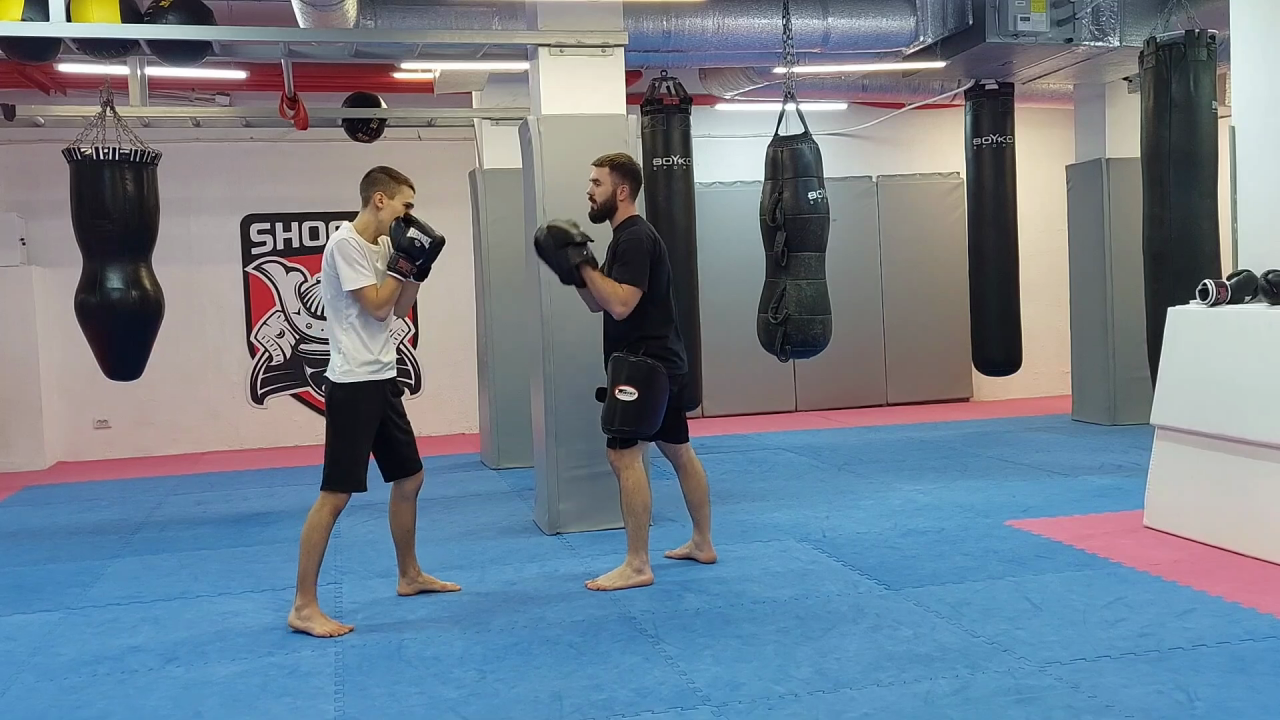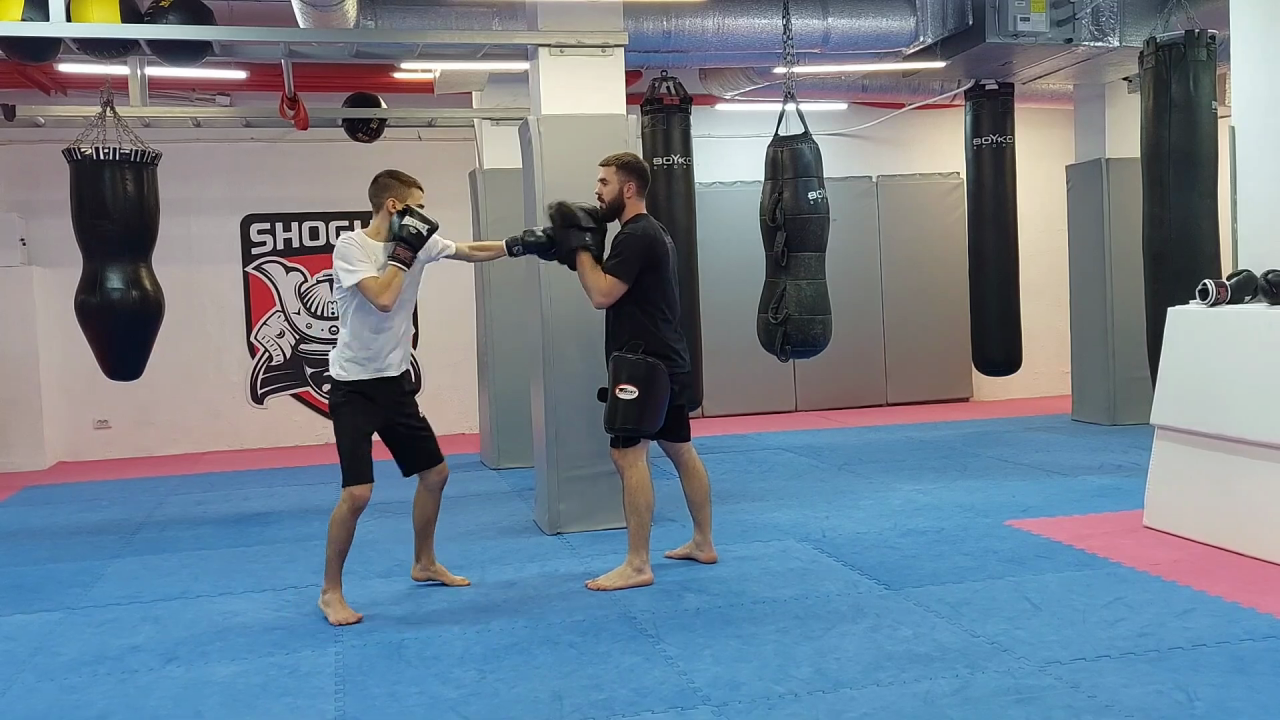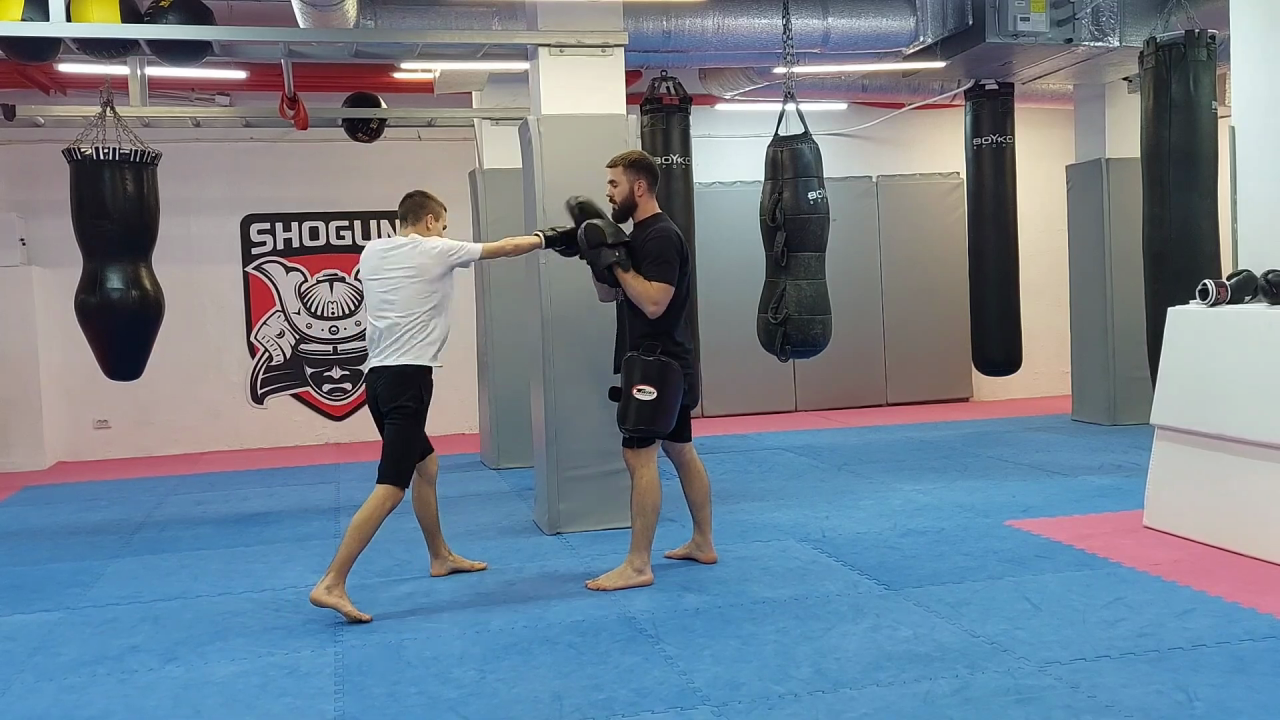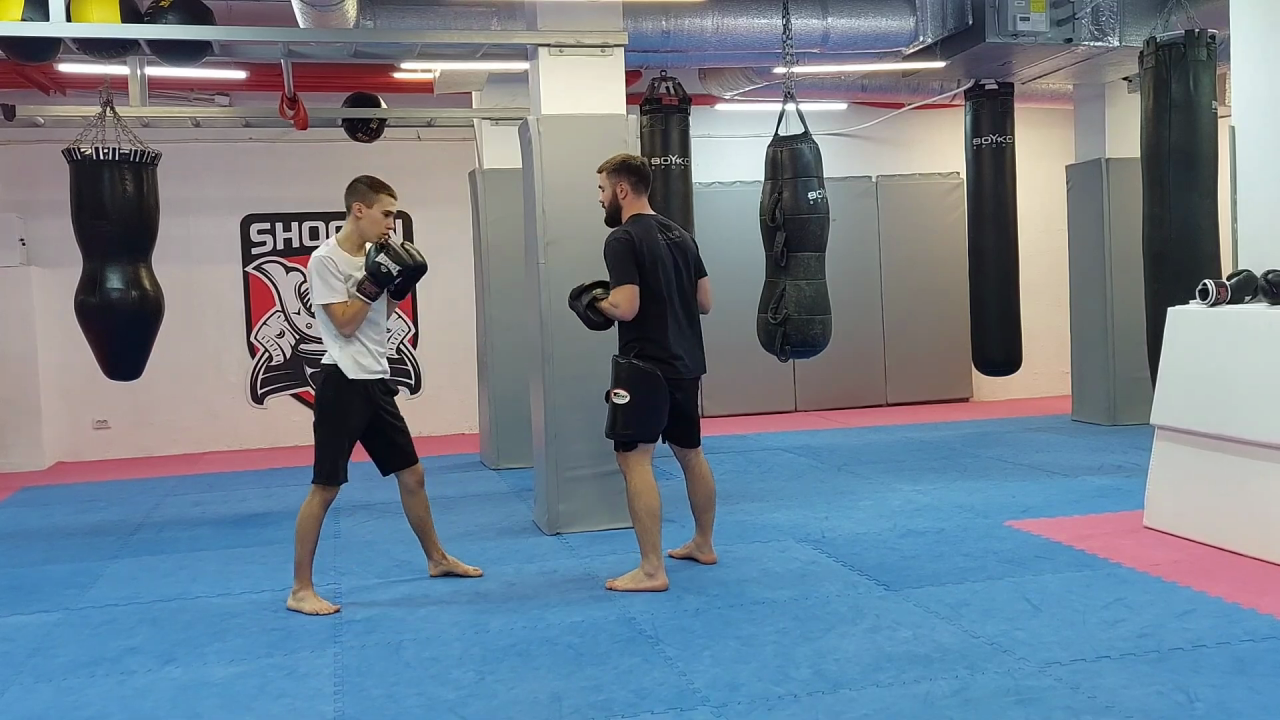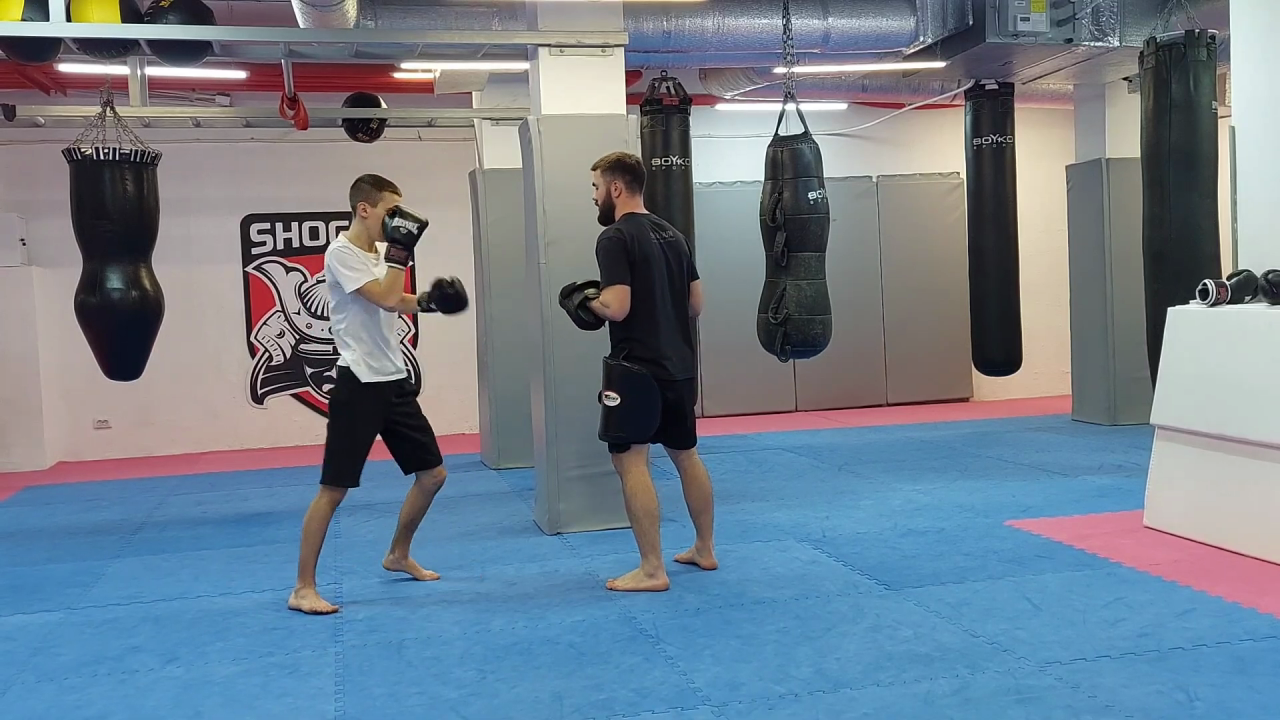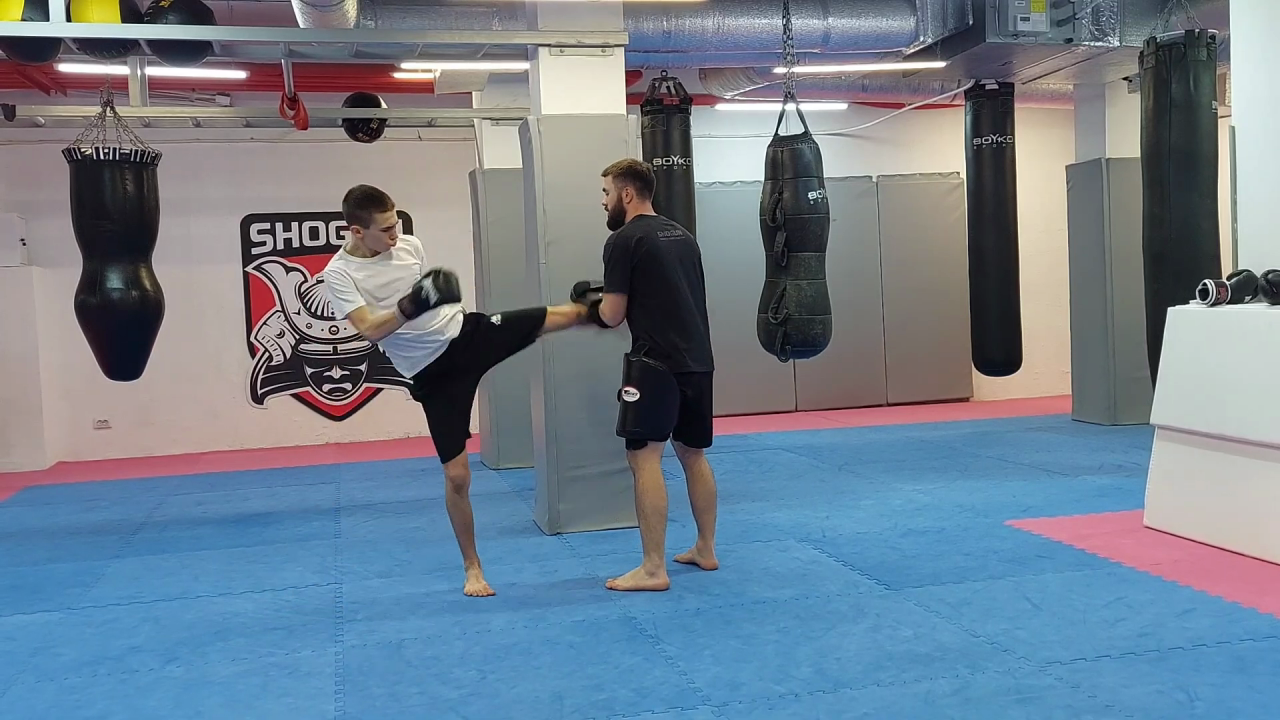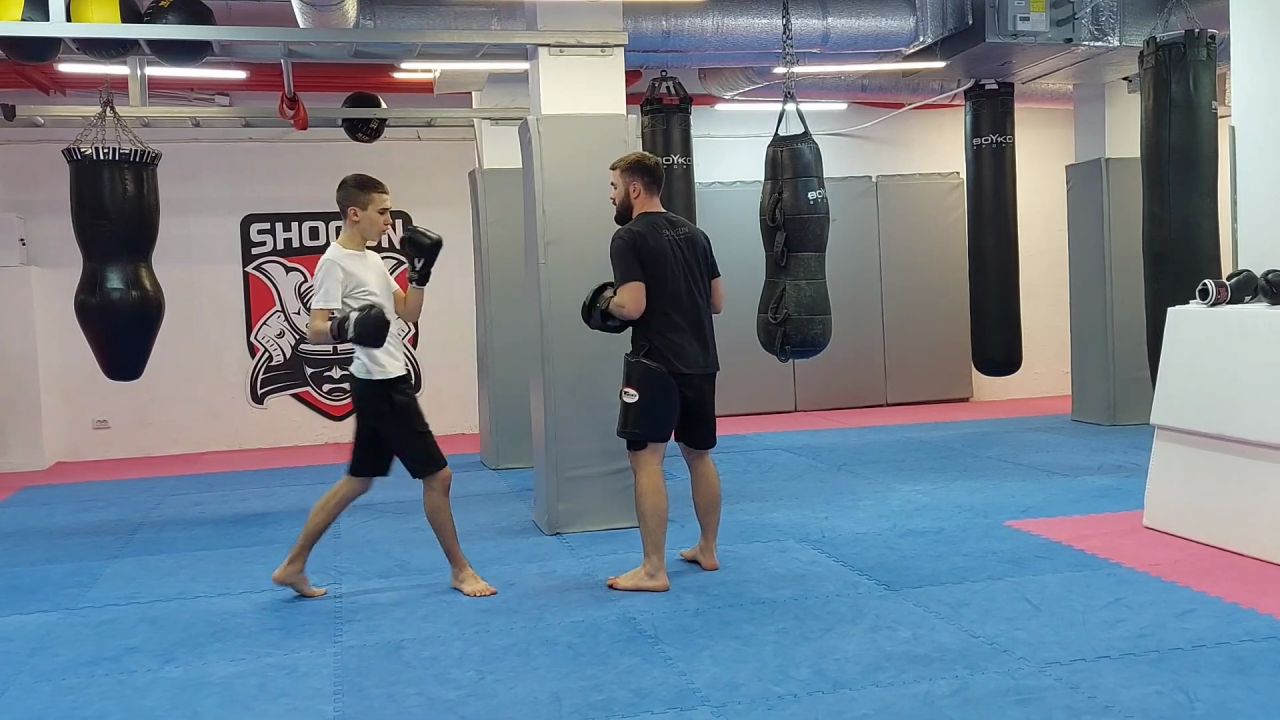
dt=0.5s
person 1, frame 1
left shoulder: (382, 245)
right shoulder: (345, 244)
left elbow: (399, 309)
right elbow: (377, 308)
left wrist: (417, 265)
right wrist: (404, 260)
left hip: (383, 382)
right hip: (352, 386)
left knee: (409, 481)
right knee: (335, 495)
left ankle: (410, 575)
right ankle: (304, 606)
person 1, frame 2
left shoulder: (415, 241)
right shoulder: (349, 246)
left elbow: (466, 251)
right elbow: (382, 299)
left wrist: (517, 243)
right wrist: (402, 250)
left hip: (394, 382)
right hip: (353, 387)
left knee: (434, 473)
right knee: (357, 492)
left ankle: (424, 562)
right ankle: (331, 590)
person 1, frame 3
left shoulder: (371, 253)
right shoulder: (438, 250)
right elbow: (504, 248)
right wrist: (546, 238)
left hip: (382, 375)
right hip: (407, 378)
left knee: (426, 466)
right knee: (391, 487)
left ankle: (441, 556)
right ankle: (331, 584)
person 1, frame 4
left shoulder: (374, 253)
right shoulder: (325, 258)
right elbow: (345, 325)
left wrist: (399, 287)
right wrist: (372, 281)
left hip: (377, 383)
right hip: (342, 384)
left knee: (412, 475)
right knee: (325, 488)
left ankle: (437, 558)
right ankle: (301, 589)
person 1, frame 5
left shoulder: (382, 250)
right shoulder: (341, 254)
right elbow: (385, 298)
left wrist: (428, 300)
right wrist: (402, 249)
left hip: (394, 382)
right hip: (359, 386)
left knee: (433, 473)
right knee: (334, 489)
left ankle: (399, 554)
right ankle: (304, 587)
person 1, frame 6
left shoulder: (403, 245)
right shoulder: (338, 275)
right elbow: (372, 328)
right wrist: (414, 303)
left hip: (464, 335)
right hip: (431, 370)
left knee: (560, 319)
right knee: (456, 473)
right ankle: (471, 566)
person 1, frame 7
left shoulder: (369, 258)
right shoulder: (336, 263)
left elbow: (406, 312)
right elbow: (315, 330)
left wrist: (419, 267)
right wrist: (346, 328)
left hip: (389, 381)
right hip: (381, 387)
left knee: (358, 481)
right knee: (438, 476)
left ankle: (294, 566)
right ankle: (461, 570)
person 2, frame 1
left shoulder: (635, 238)
right shoulder: (628, 236)
left elbow: (620, 306)
right elbow: (600, 303)
left wrist: (583, 267)
right wrist: (580, 270)
left hip: (646, 364)
right hip: (661, 362)
left knee: (624, 455)
right knee: (678, 451)
left ankle: (637, 566)
right ankle: (703, 543)
person 2, frame 2
left shoulder: (636, 235)
right shoulder: (649, 232)
left elbow: (601, 295)
right elbow: (611, 293)
left wrist: (579, 248)
right wrist: (587, 247)
right hip: (665, 362)
left knee: (628, 455)
right knee: (681, 450)
left ankle: (637, 565)
right ankle: (703, 543)
person 2, frame 3
left shoulder: (661, 236)
right shoulder: (641, 234)
left elbow: (653, 304)
right elbow: (609, 293)
left wrist: (617, 262)
right hip: (664, 362)
left knee: (640, 456)
right knee: (681, 451)
left ankle: (638, 565)
right ankle: (702, 543)
person 2, frame 4
left shoulder: (623, 239)
right shoulder: (680, 235)
left elbow: (626, 307)
right elbow: (704, 302)
left wrist: (596, 302)
left hip: (647, 368)
right hip: (685, 365)
left knee: (634, 461)
right knee: (690, 454)
left ankle: (652, 570)
right ankle: (703, 544)
person 2, frame 5
left shoulder: (615, 238)
right shoulder: (673, 235)
left elbow: (617, 307)
right elbow: (695, 304)
left wrist: (587, 300)
left hip: (638, 369)
right hip: (679, 366)
left knee: (631, 462)
right knee: (686, 455)
left ankle: (652, 570)
right ankle: (705, 549)
person 2, frame 6
left shoulder: (623, 241)
right shoulder: (682, 236)
left elbow: (613, 317)
left wrist: (602, 301)
left hip: (659, 364)
right hip: (698, 361)
left knee: (645, 458)
right knee: (693, 454)
left ankle: (653, 569)
right ankle: (705, 549)
person 2, frame 7
left shoulder: (629, 238)
right shoulder: (694, 233)
left elbow: (633, 307)
right elbow: (716, 302)
left wrist: (609, 303)
left hip: (658, 365)
right hip: (701, 363)
left knee: (646, 459)
right knee: (699, 455)
left ankle: (653, 570)
right ankle: (707, 549)
